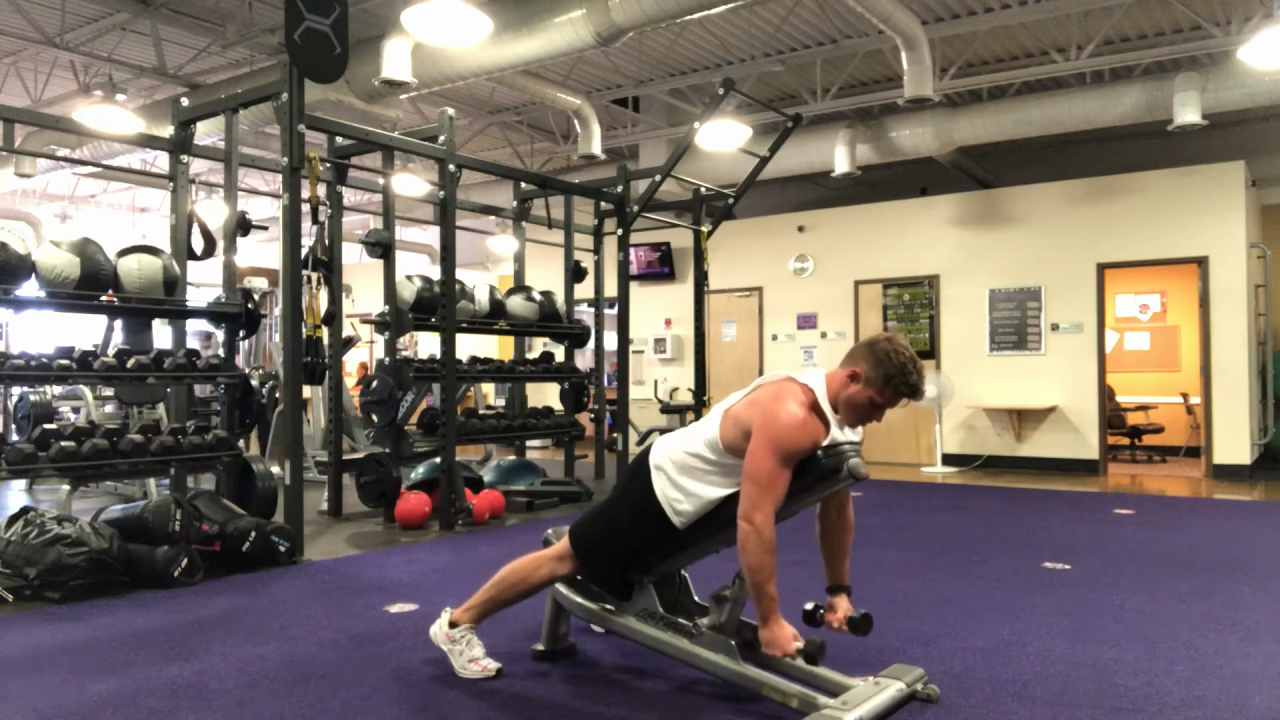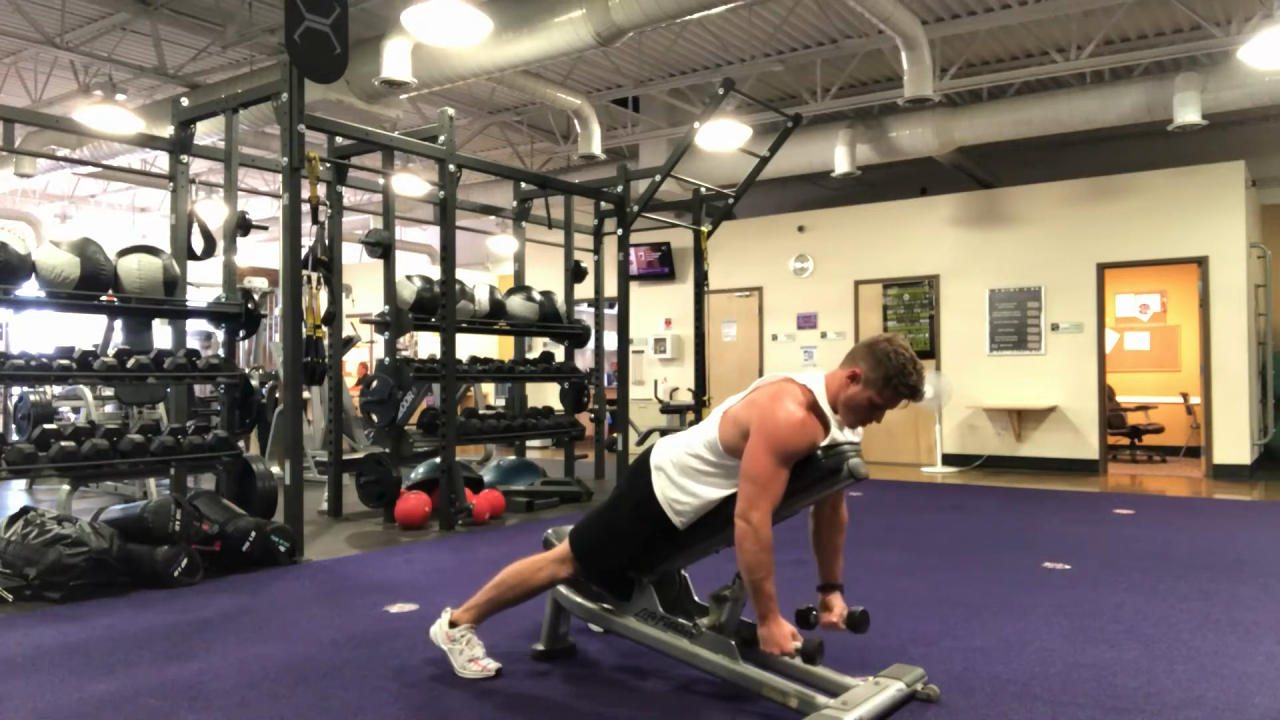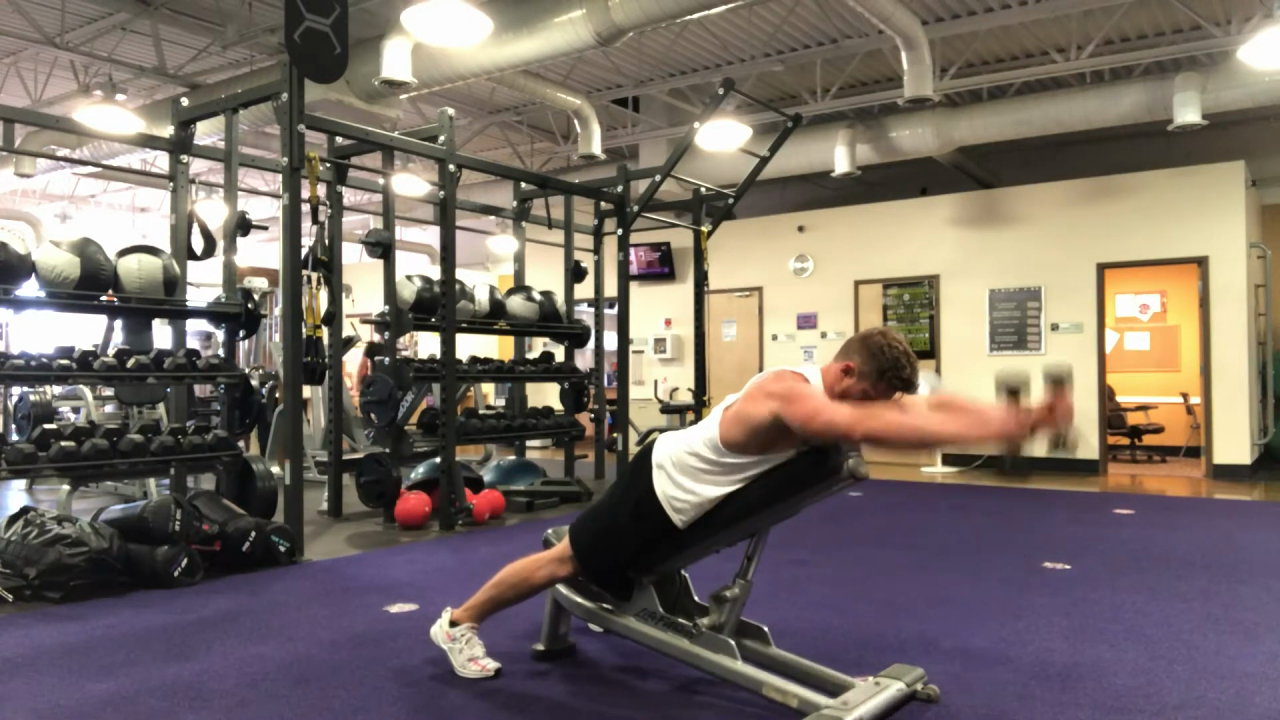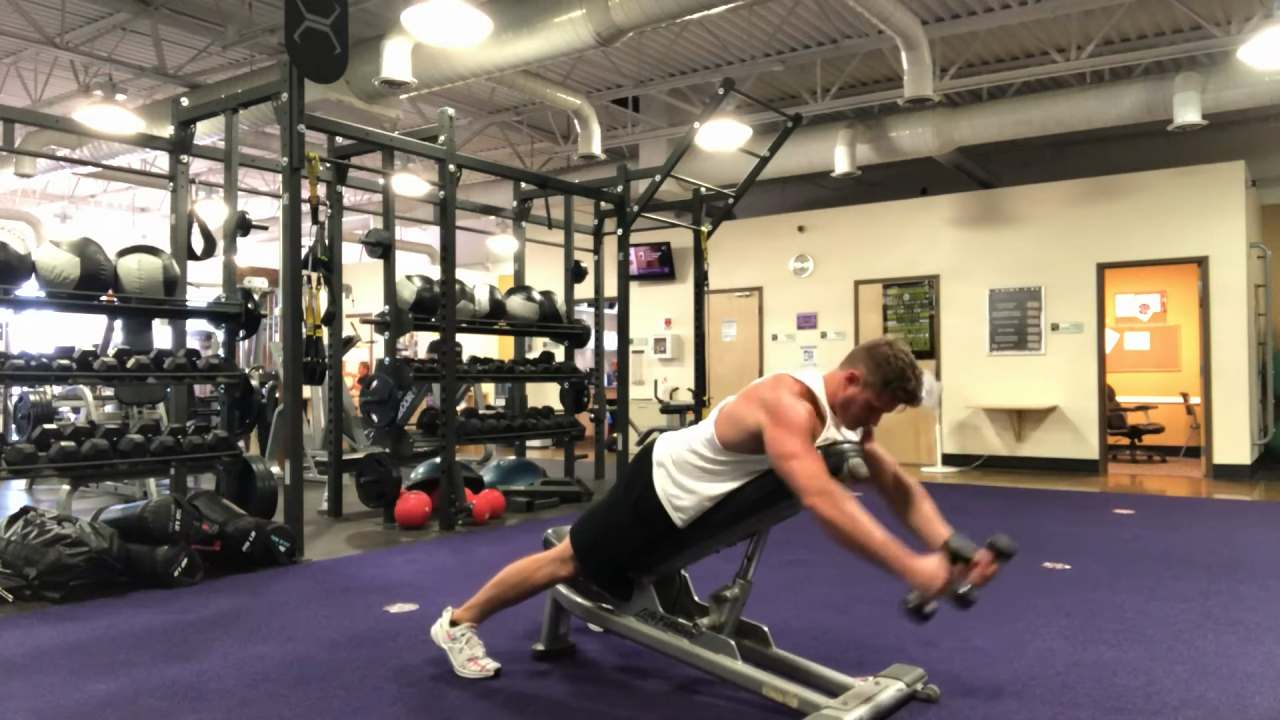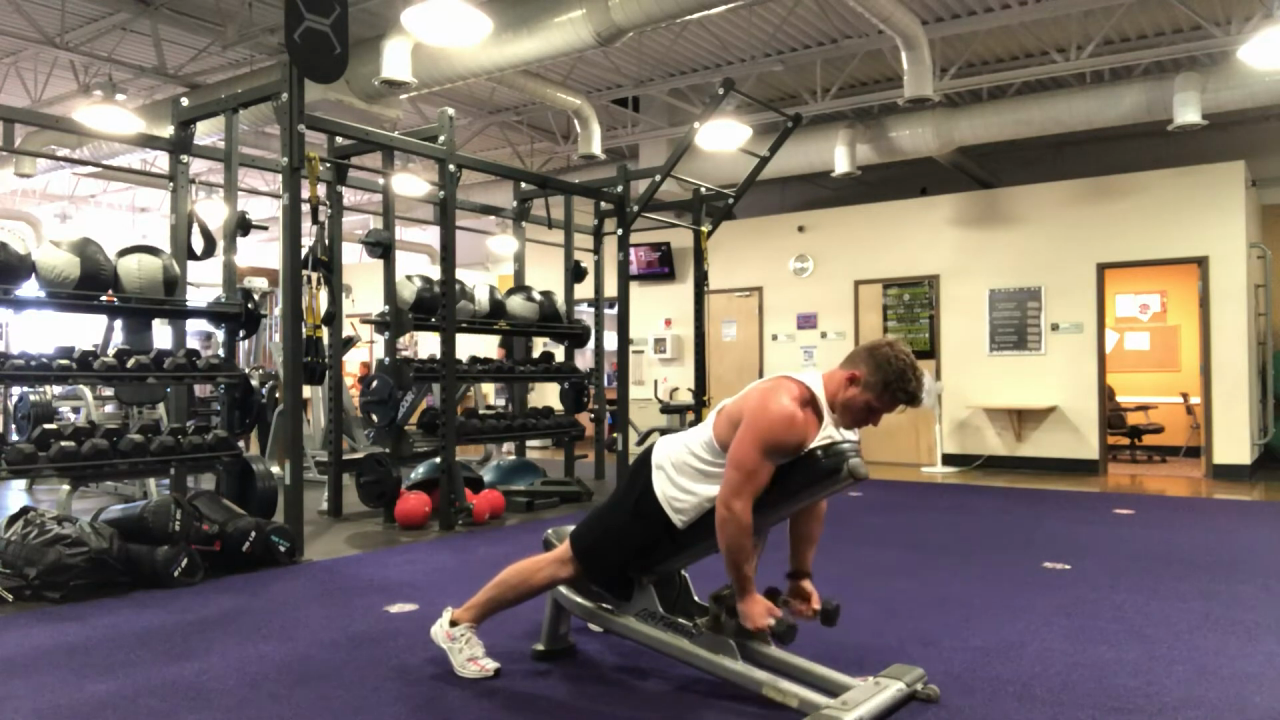
dt=1s
person 1, frame 1
left shoulder: (842, 415)
right shoulder: (791, 416)
left elbow: (836, 509)
right elbow: (753, 521)
left wrist: (838, 590)
right wrist: (770, 621)
left hip: (693, 495)
right hip: (664, 489)
right knee: (570, 556)
right ankle: (457, 623)
person 1, frame 2
left shoulder: (840, 414)
right shoulder: (790, 416)
left elbow: (830, 508)
right elbow: (751, 519)
left wrist: (831, 588)
right wrist: (768, 619)
left hip: (690, 502)
right hip: (662, 493)
right knee: (569, 560)
right ankle: (458, 624)
person 1, frame 3
left shoulder: (839, 397)
right shoulder: (792, 396)
left elbow: (933, 410)
right elbow: (868, 427)
left wrist: (1022, 416)
right wrist: (996, 427)
left hip: (694, 504)
right hip: (661, 489)
left knee: (621, 566)
right knee: (568, 561)
right ankle: (458, 623)
person 1, frame 4
left shoulder: (845, 411)
right shoulder: (788, 406)
left elbow: (898, 484)
right elbow: (821, 498)
left wrist: (948, 546)
right wrist: (910, 566)
left hip: (698, 504)
right hip: (663, 489)
right knee: (569, 560)
right ankle: (459, 623)
person 1, frame 5
left shoulder: (833, 412)
right shoulder: (783, 411)
left elbow: (810, 497)
right elbow: (732, 506)
left wrist: (799, 575)
right wrist: (746, 595)
left hip: (687, 504)
right hip: (662, 492)
right knee: (569, 562)
right ankle: (459, 622)
